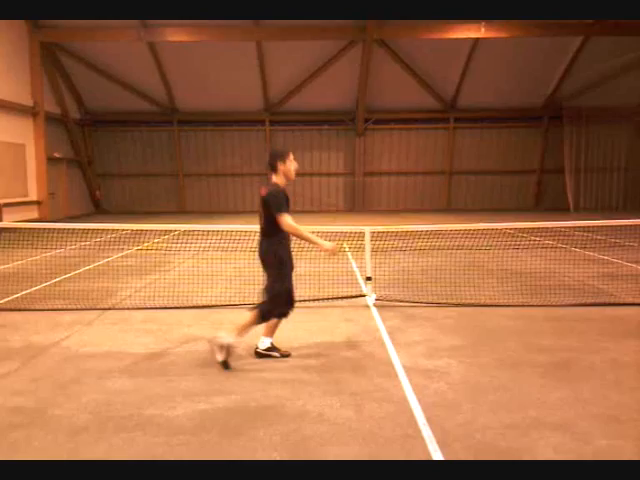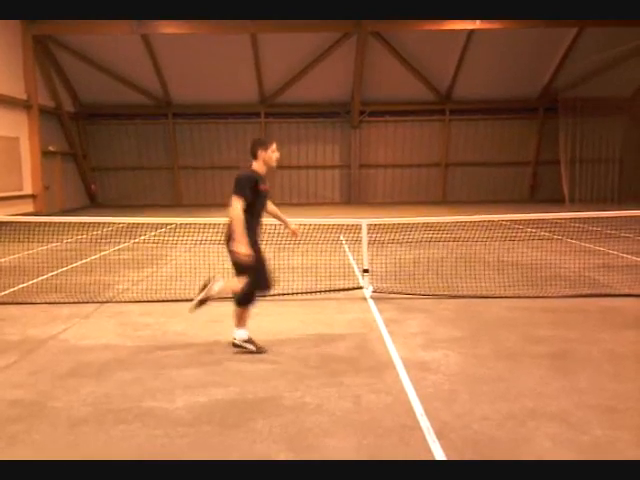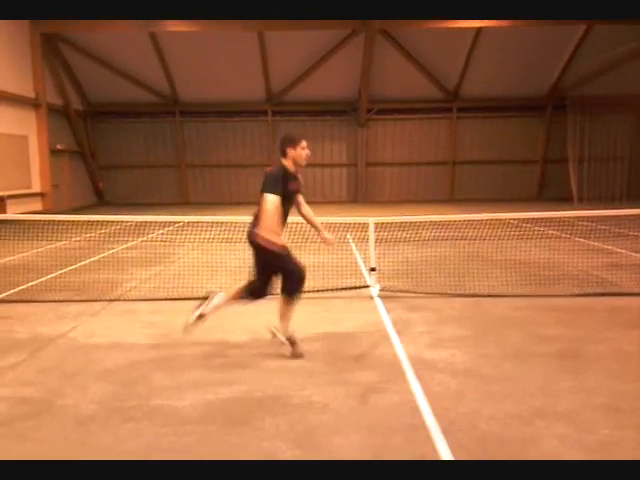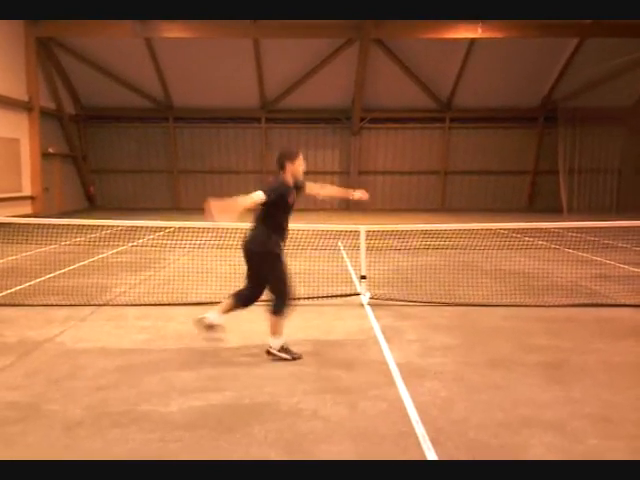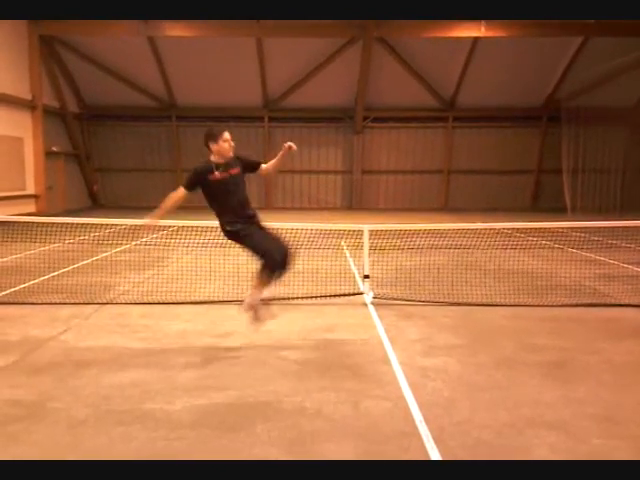
dt=1s
person 1, frame 1
left shoulder: (271, 191)
right shoulder: (275, 193)
right elbow: (287, 225)
right wrist: (320, 243)
left hip: (278, 255)
right hip: (275, 256)
left knee: (284, 302)
right knee: (273, 305)
left ankle: (265, 344)
right ankle: (228, 341)
person 1, frame 2
left shoulder: (260, 178)
right shoulder: (247, 178)
left elbow: (265, 204)
right elbow: (235, 209)
left wrist: (287, 222)
right wrist: (240, 242)
left hip: (249, 240)
right hip: (240, 240)
left knee: (249, 289)
right knee: (260, 283)
left ankle: (241, 337)
right ankle: (213, 288)
person 1, frame 3
left shoulder: (293, 176)
right shoulder: (276, 175)
left elbow: (301, 205)
right elbow: (271, 204)
left wrist: (321, 230)
right wrist: (271, 232)
left hip: (270, 237)
right hip: (264, 236)
left knee: (260, 287)
right knee: (295, 274)
left ankle: (214, 303)
right ankle: (282, 331)
person 1, frame 4
left shoulder: (294, 185)
right shoulder: (279, 188)
left elbow: (320, 190)
right elbow: (252, 199)
left wrist: (350, 194)
right wrist: (227, 208)
left hip: (256, 245)
right hip: (262, 246)
left knee: (252, 291)
right knee: (282, 295)
left ankle: (212, 318)
right ankle: (276, 345)
person 1, frame 5
left shoulder: (237, 161)
right shoulder: (202, 171)
left elbow: (266, 168)
right elbow: (178, 194)
left wrist: (284, 152)
right wrist: (155, 216)
left hip: (249, 220)
right hip: (233, 226)
left knee: (282, 253)
right knee: (274, 257)
left ankle: (255, 296)
right ankle: (254, 297)
